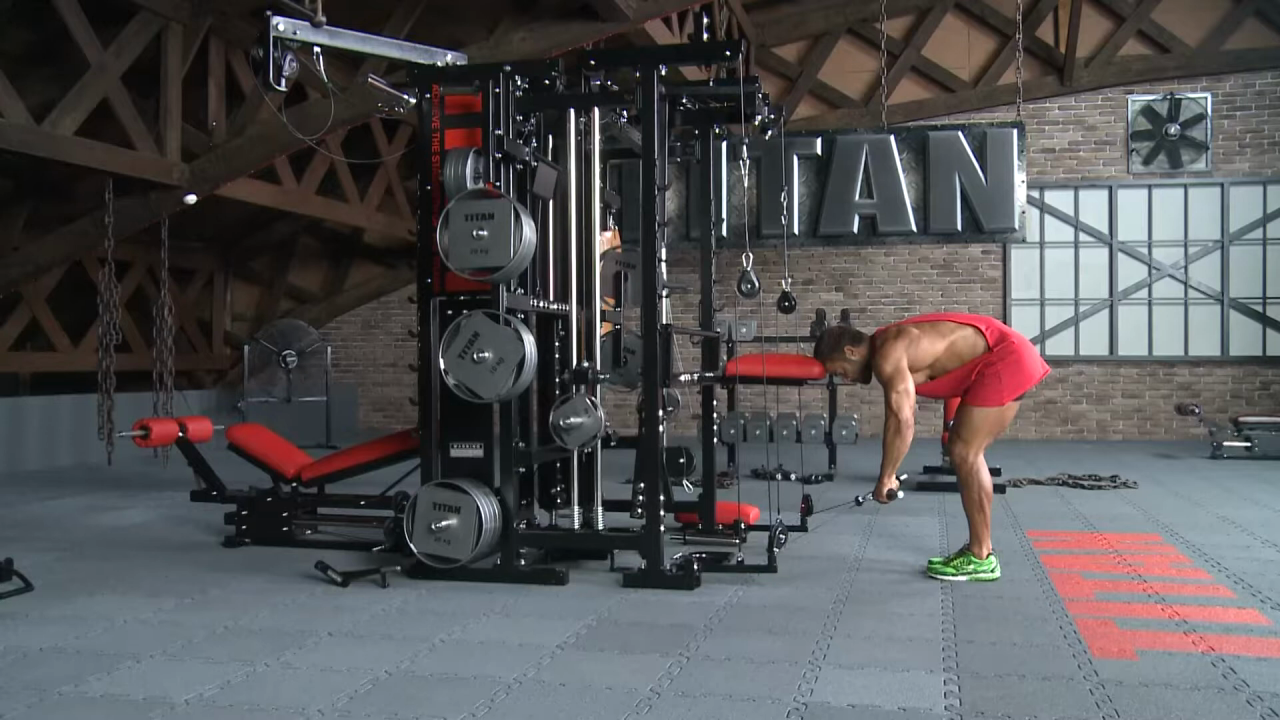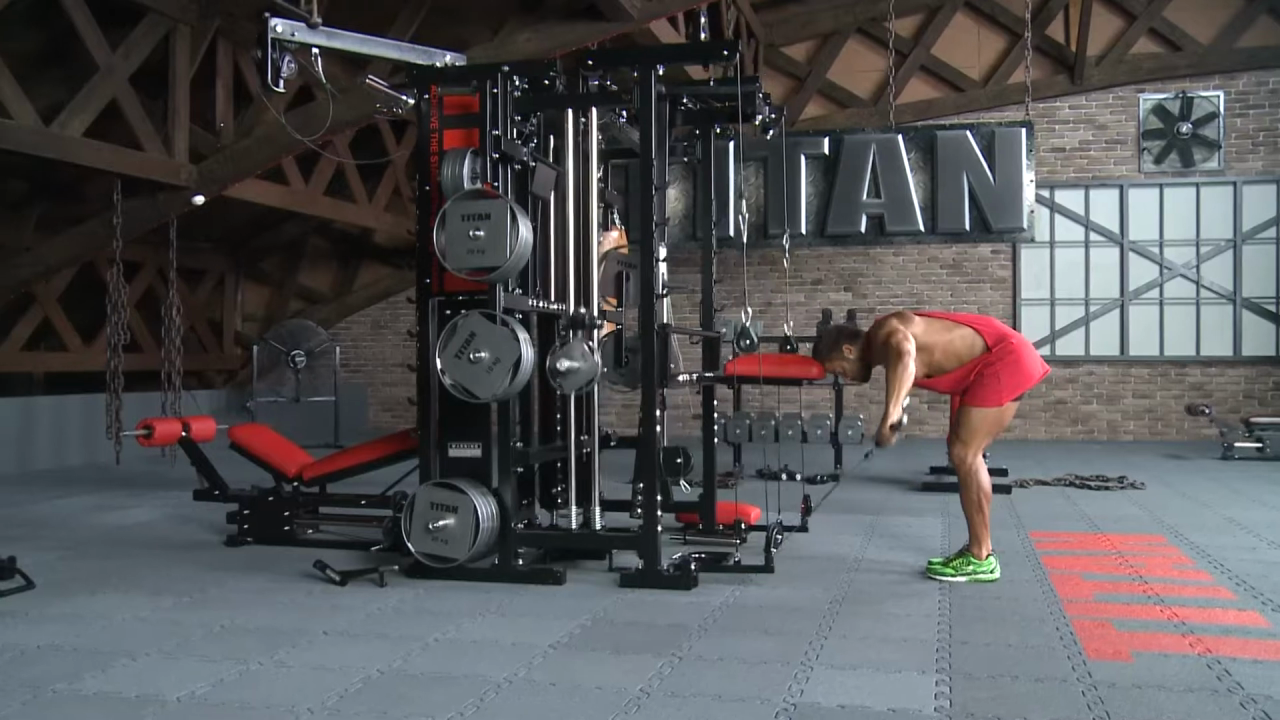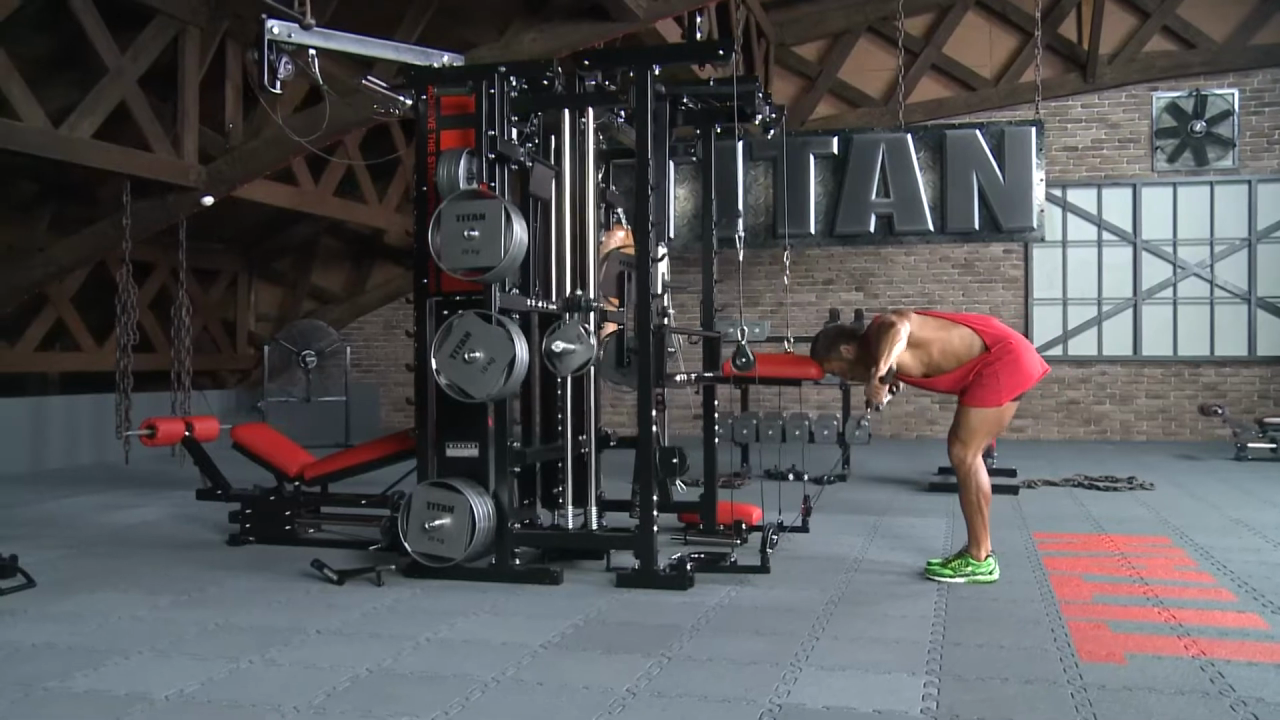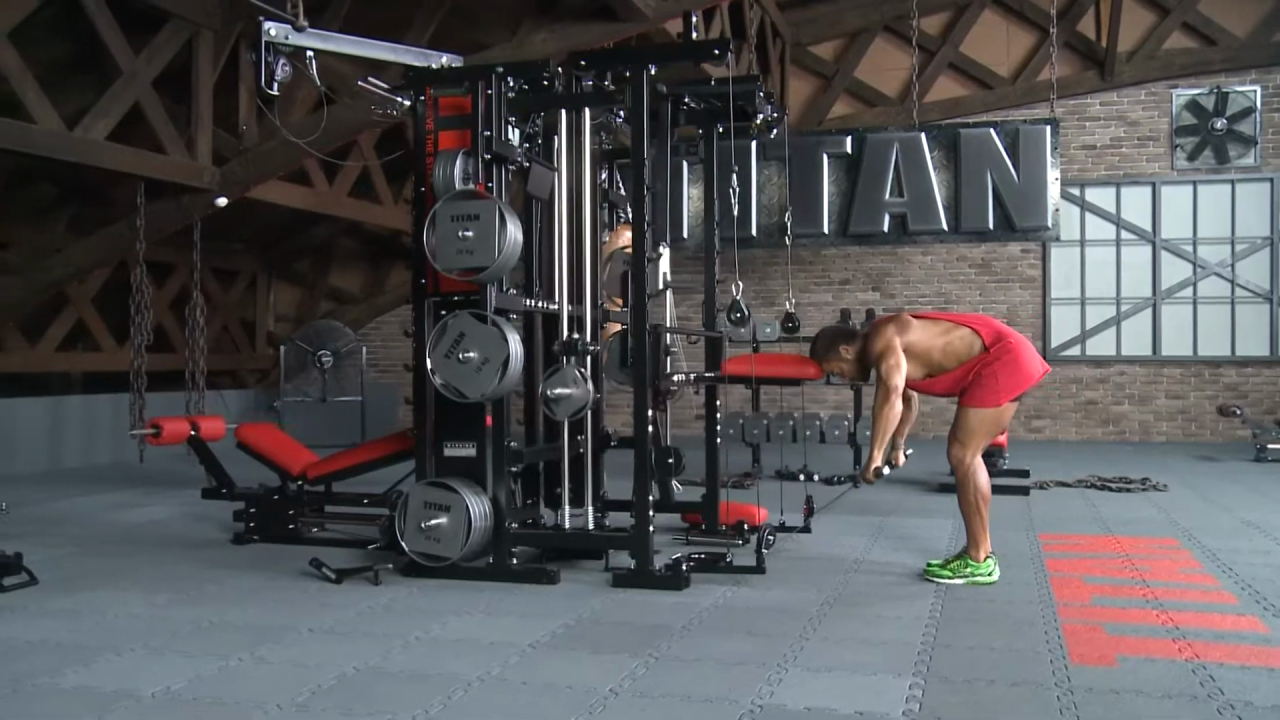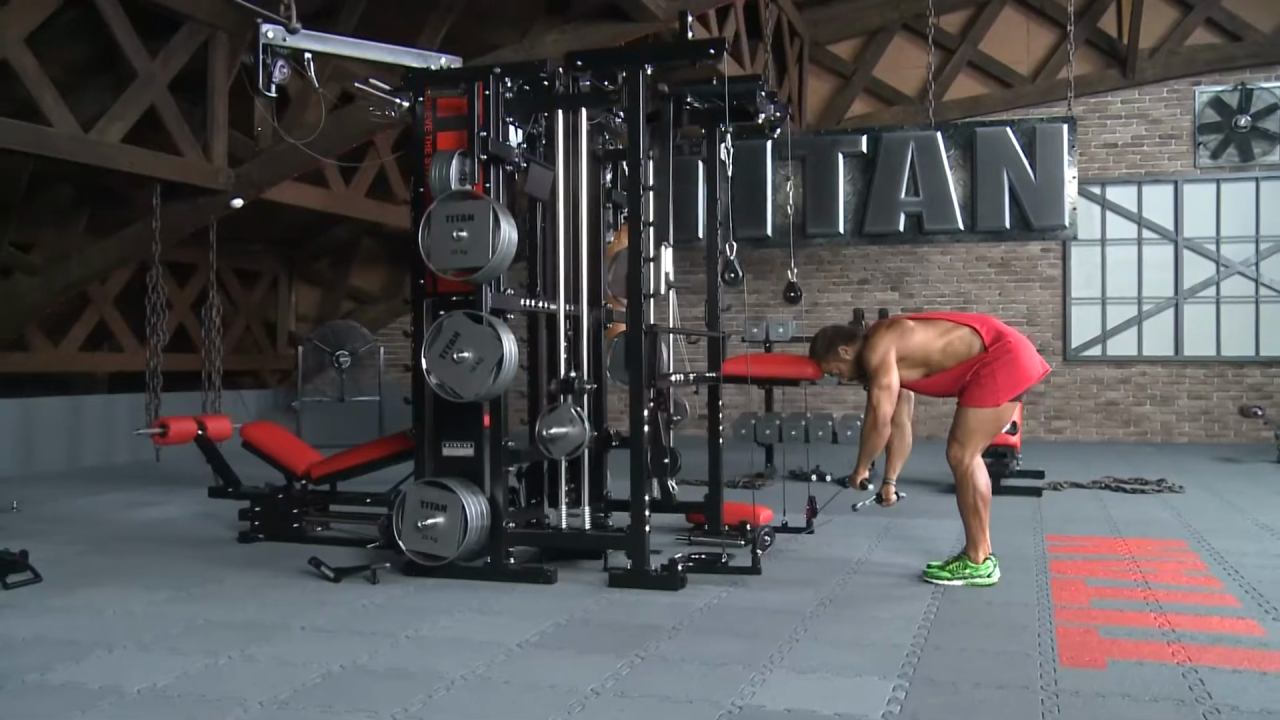
dt=0.5s
person 1, frame 1
left shoulder: (886, 355)
right shoulder: (889, 346)
left elbow: (902, 421)
right elbow: (902, 413)
left wrist: (886, 478)
right wrist: (891, 473)
left hip: (1005, 360)
right hip: (1004, 357)
left knee: (965, 455)
right knee: (965, 453)
left ankle: (981, 559)
right ankle: (980, 550)
person 1, frame 2
left shoulder: (881, 336)
right shoulder: (887, 340)
left elbow: (904, 356)
right elbow: (905, 356)
left wrist: (889, 418)
right wrist: (896, 412)
left hip: (1003, 360)
right hip: (1004, 357)
left knee: (964, 455)
right knee: (965, 453)
left ankle: (981, 560)
right ankle: (979, 550)
person 1, frame 3
left shoulder: (878, 333)
right shoulder: (880, 338)
left elbow: (896, 331)
left wrist: (879, 375)
left hip: (1003, 360)
right hip: (1003, 357)
left knee: (964, 455)
right knee: (965, 453)
left ankle: (980, 561)
right ankle: (979, 552)
person 1, frame 4
left shoulder: (879, 342)
right shoulder: (889, 345)
left elbow: (891, 394)
right elbow: (906, 398)
left wrist: (876, 455)
right wrist: (898, 446)
left hip: (1002, 360)
right hip: (1007, 356)
left knee: (962, 456)
right knee: (966, 455)
left ankle: (979, 562)
right ankle: (979, 552)
person 1, frame 5
left shoulder: (877, 348)
right shoulder: (891, 360)
left elbow: (879, 417)
right elbow: (899, 424)
left wrist: (861, 469)
right wrist: (889, 481)
left hip: (1002, 360)
right hip: (1006, 356)
left knee: (962, 456)
right knee: (967, 455)
left ankle: (978, 564)
right ankle: (980, 554)
